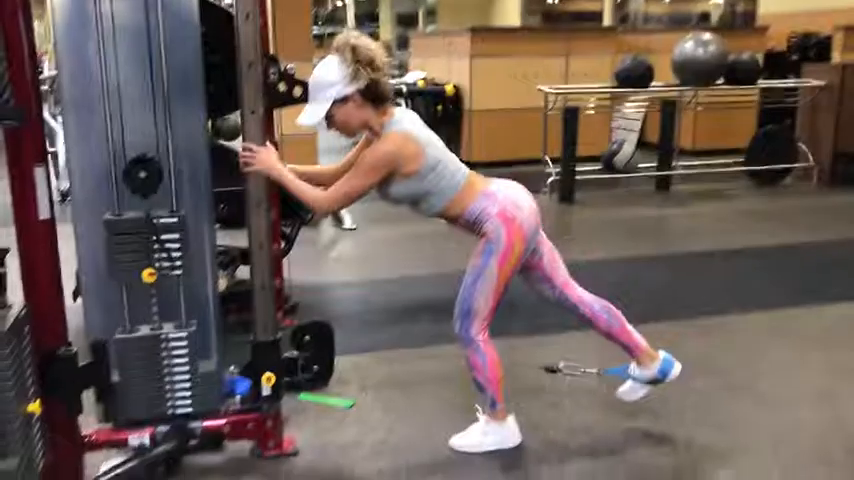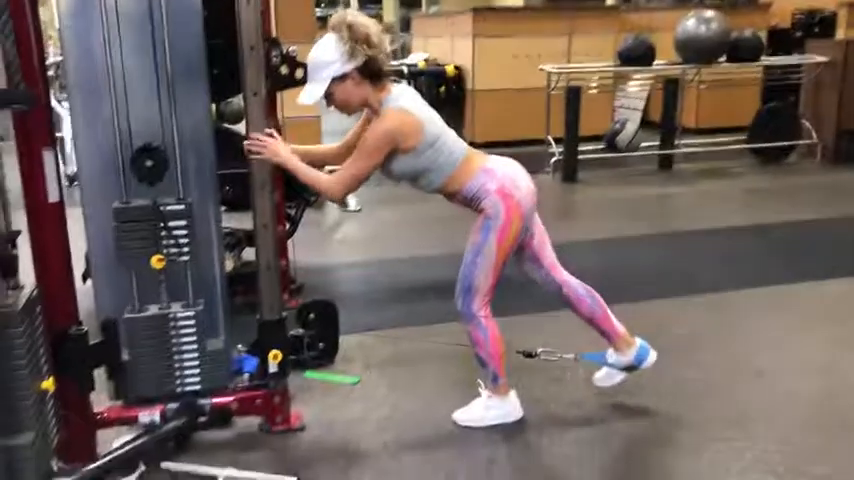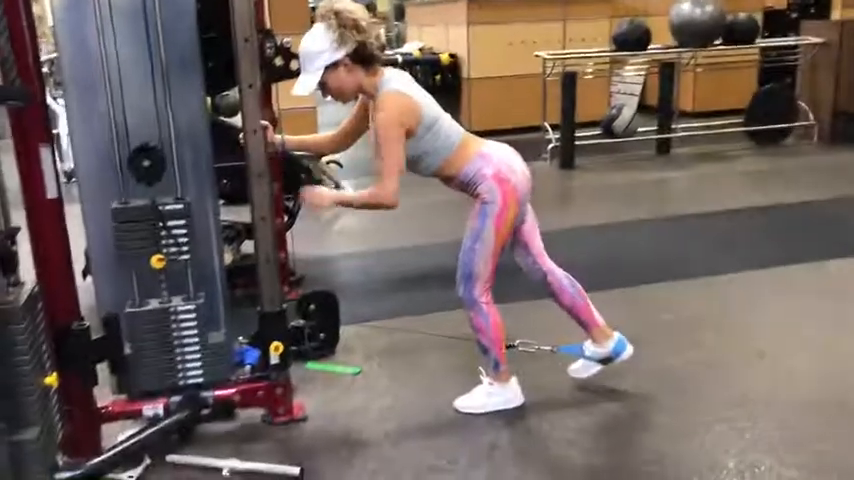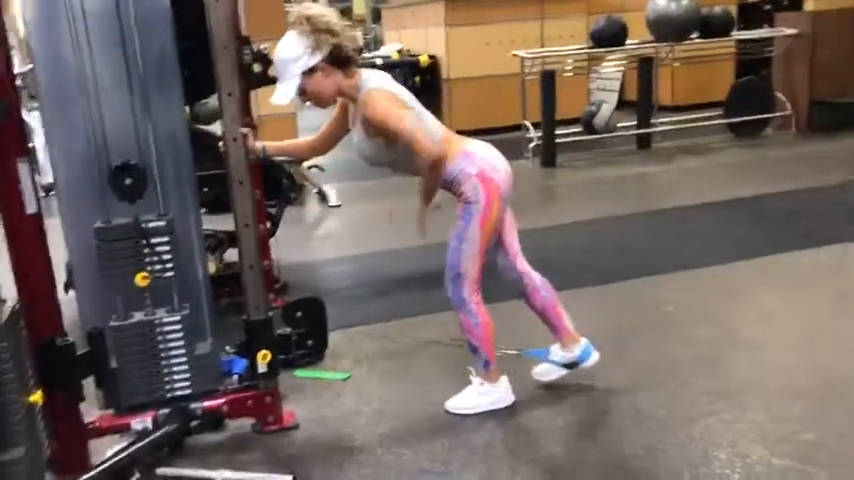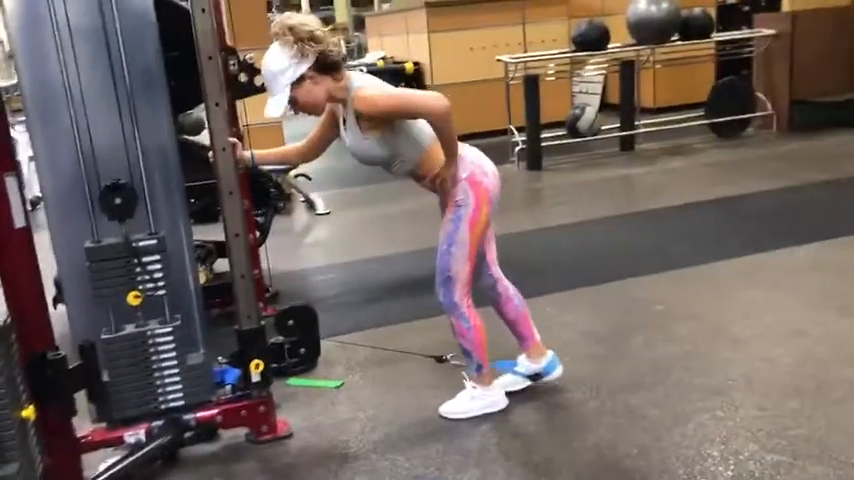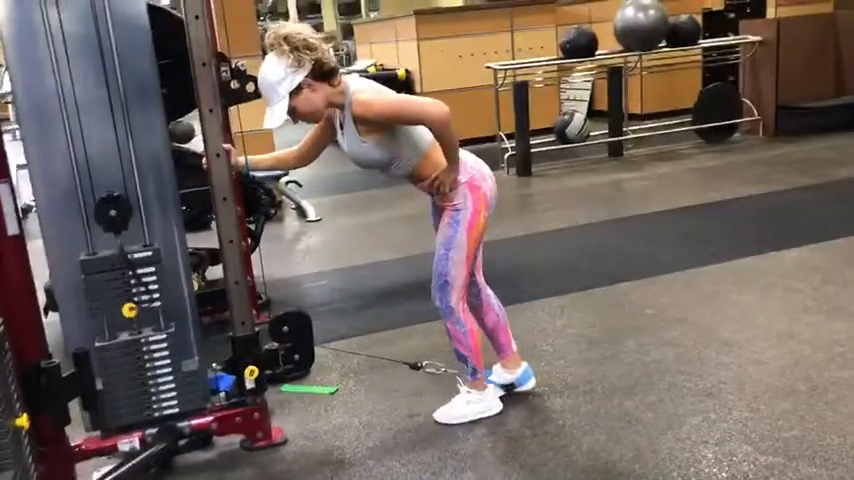
dt=0.2s
person 1, frame 1
left shoulder: (389, 146)
right shoulder: (388, 123)
left elbow: (326, 202)
right elbow: (339, 173)
left wrist: (277, 171)
right wrist: (284, 168)
left hip: (501, 222)
right hip: (508, 205)
left knee: (469, 328)
right knee: (568, 294)
left ankle: (499, 424)
right ankle: (650, 362)
person 1, frame 2
left shoulder: (389, 123)
right shoulder: (386, 101)
left elbow: (335, 188)
right elbow: (340, 153)
left wrist: (286, 159)
right wrist: (287, 149)
left hip: (499, 197)
right hip: (504, 185)
left knee: (471, 304)
right knee: (554, 276)
left ankle: (501, 399)
right ankle: (627, 348)
person 1, frame 3
left shoulder: (389, 107)
right shoulder: (379, 89)
left elbow: (386, 195)
right elbow: (337, 141)
left wrist: (333, 197)
right wrist: (279, 140)
left hip: (495, 181)
right hip: (499, 171)
left knee: (472, 291)
right knee: (539, 266)
left ankle: (502, 386)
right ankle: (605, 341)
person 1, frame 4
left shoulder: (373, 102)
right shoulder: (354, 95)
left elbow: (433, 151)
right elbow: (316, 146)
left wrist: (425, 200)
right wrist: (260, 148)
left hip: (477, 178)
right hip: (478, 173)
left knee: (461, 290)
right knee: (515, 267)
left ankle: (493, 385)
right ankle: (571, 346)
person 1, frame 5
left shoulder: (363, 98)
right shoulder: (340, 103)
left elbow: (438, 105)
right elbow: (304, 152)
left wrist: (450, 164)
right wrist: (247, 157)
left hip: (467, 180)
right hip: (461, 180)
left knee: (452, 293)
right knee: (488, 277)
left ankle: (485, 389)
right ankle: (537, 357)
person 1, frame 6
left shoulder: (362, 103)
right shoulder: (337, 109)
left elbow: (438, 111)
right elbow: (300, 157)
left wrist: (453, 169)
right wrist: (241, 162)
left hip: (465, 186)
right hip: (448, 189)
left knee: (448, 297)
right knee: (470, 286)
left ankle: (478, 393)
right ankle: (512, 367)
